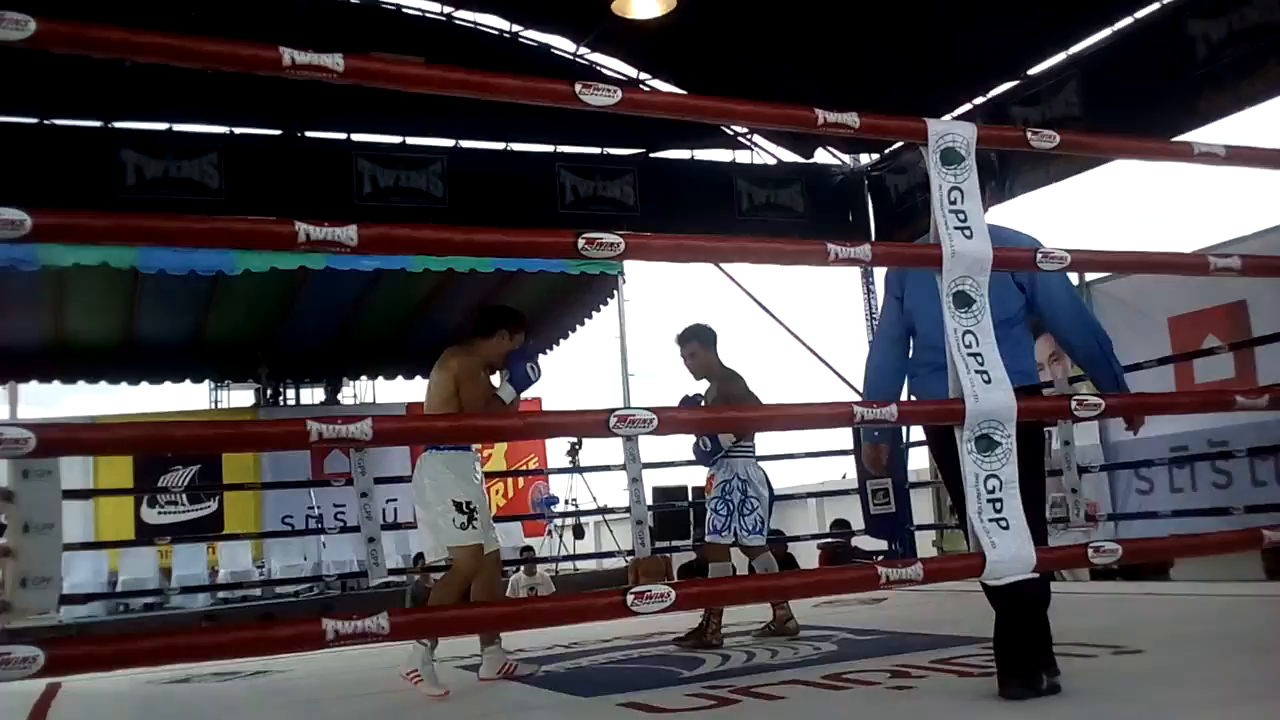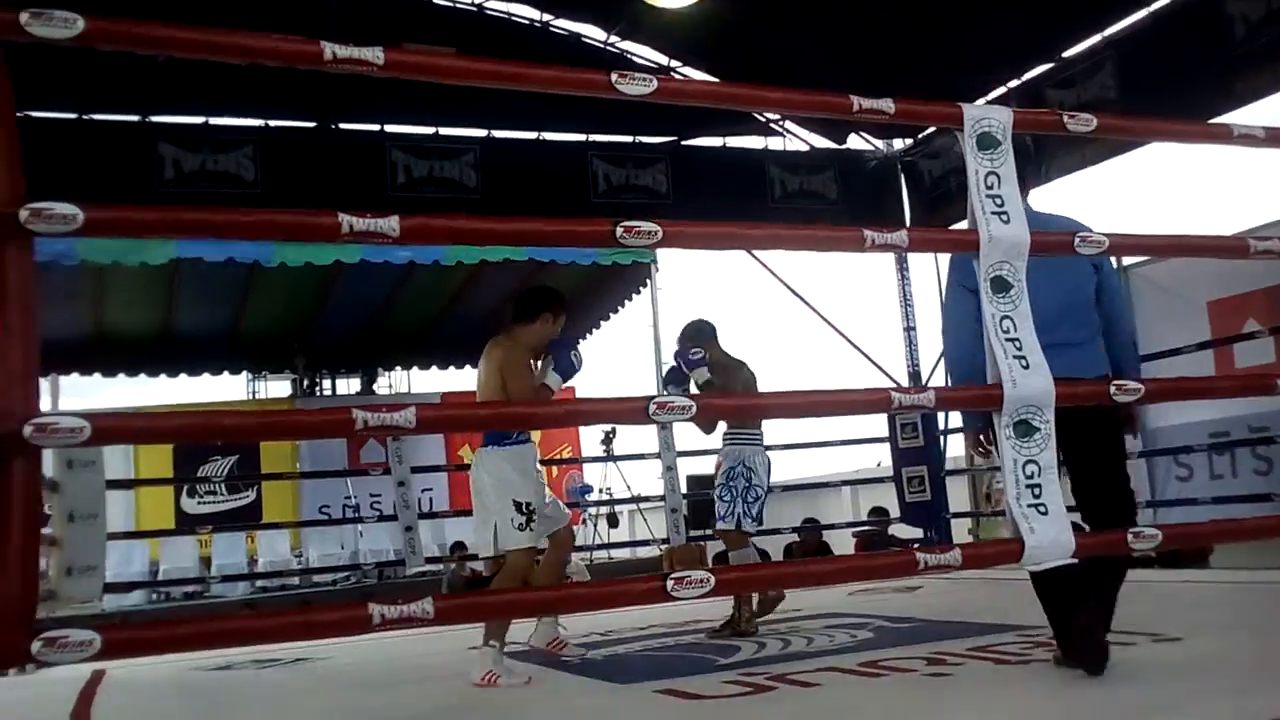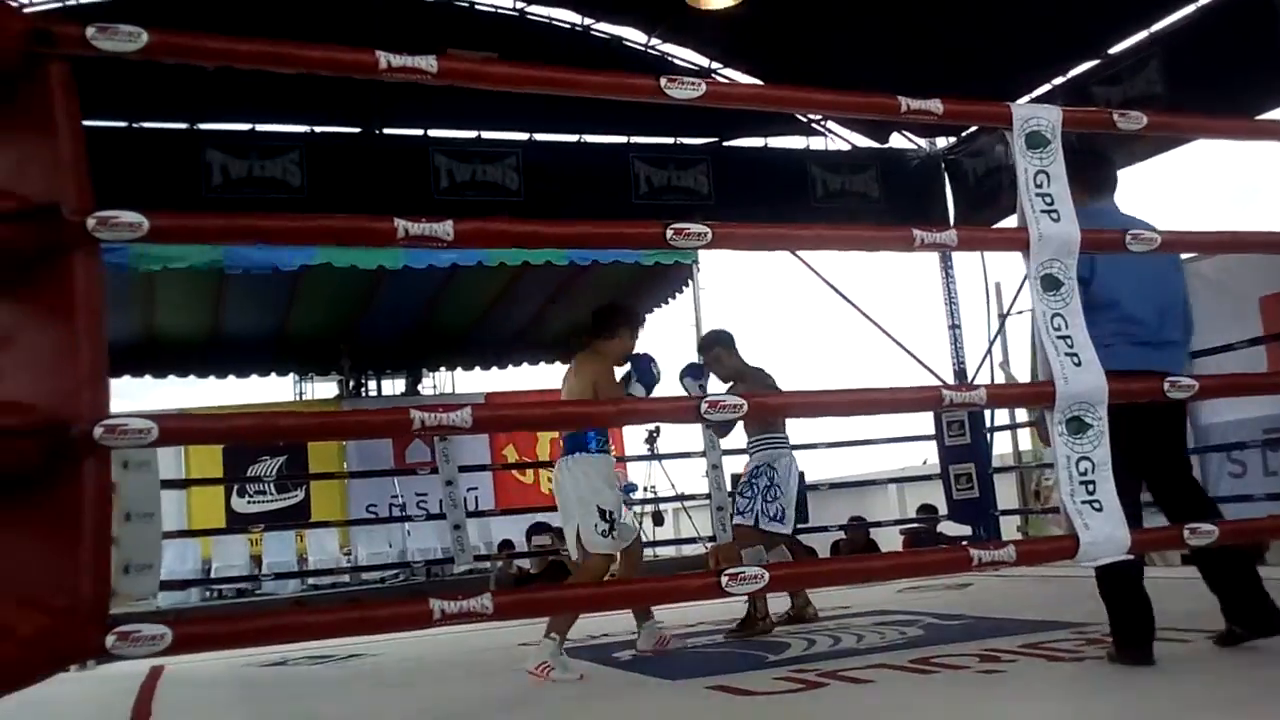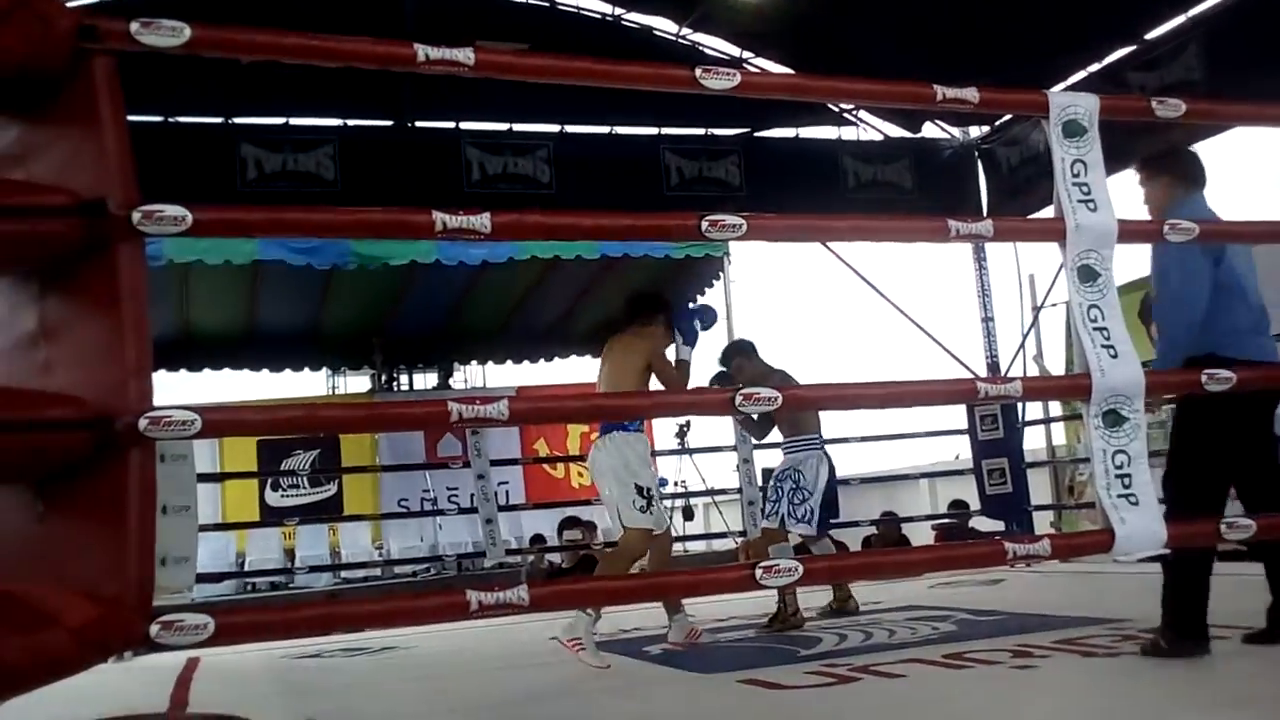
dt=0.3s
person 1, frame 1
left shoulder: (909, 263)
right shoulder: (1018, 249)
left elbow: (888, 349)
right elbow: (1074, 323)
left wrist: (877, 429)
right wrist: (1114, 387)
right knee: (1023, 530)
left ankle: (1026, 656)
right ankle: (1026, 665)
person 1, frame 2
left shoulder: (970, 252)
right shoulder: (1079, 236)
left elbow: (961, 342)
right elbow: (1118, 320)
left wrist: (973, 417)
right wrist: (1130, 389)
right knee: (1112, 512)
left ankle: (1076, 638)
right ankle: (1089, 623)
person 1, frame 3
right shoulder: (1157, 238)
right elbow: (1182, 318)
left hip: (1113, 386)
right hip: (1170, 384)
right knee: (1187, 501)
left ankle: (1132, 637)
person 1, frame 4
left shoulder: (1180, 229)
left elbow: (1183, 308)
left wrist: (1161, 376)
left hip: (1217, 372)
left knee: (1190, 501)
left ankle: (1183, 628)
person 2, frame 1
left shoulder: (468, 364)
right shoulder: (467, 360)
left elbow: (480, 413)
right elbow: (479, 417)
left wrist: (503, 383)
right wrist: (511, 387)
left hip: (459, 467)
right hip: (445, 467)
left knee: (489, 561)
right knee: (466, 561)
left ankle: (492, 656)
right ankle: (421, 657)
person 2, frame 2
left shoulder: (513, 351)
right shoulder: (511, 348)
right elbow: (526, 406)
left wrist: (548, 369)
right wrist: (557, 374)
left hip: (517, 461)
right hip: (503, 460)
left knee: (562, 534)
right knee: (521, 560)
left ankle: (546, 629)
right ankle: (489, 660)
person 2, frame 3
left shoulder: (586, 363)
right shoulder: (598, 363)
left wrist: (633, 382)
right wrist: (639, 387)
left hip: (590, 468)
right hip: (586, 468)
left knee: (630, 548)
right knee: (596, 562)
left ankle: (648, 630)
right ankle: (548, 651)
person 2, frame 4
left shoulder: (616, 346)
right shoulder: (646, 341)
right elbow: (677, 388)
right wrist: (686, 343)
left hip: (614, 446)
right hip: (624, 445)
left knee: (661, 537)
right knee: (637, 540)
left ankle: (678, 623)
right ankle: (580, 624)
person 3, frame 1
left shoulder: (730, 382)
right shoulder: (713, 389)
left wrist: (726, 438)
left hip: (738, 471)
right hip: (730, 472)
left knee: (715, 545)
right knee: (753, 546)
left ankle: (710, 628)
right ankle: (782, 617)
person 3, frame 2
left shoulder: (736, 371)
right shoulder: (714, 379)
right elbow: (709, 426)
left wrist: (698, 373)
right wrist: (681, 396)
left hip: (744, 458)
right hip: (734, 459)
left knee: (731, 532)
right knee: (735, 534)
left ankle: (743, 616)
right ankle: (767, 590)
person 3, frame 3
left shoulder: (758, 378)
right shoulder: (738, 389)
right elbow: (721, 430)
left wrist: (704, 396)
right wrist: (699, 397)
left hip: (772, 461)
right hip: (765, 463)
left knee: (745, 532)
right knee: (770, 536)
left ankle: (758, 614)
right ankle: (801, 605)
person 3, frame 4
left shoulder: (777, 380)
right shoulder: (774, 387)
right elbow: (760, 432)
left hip: (803, 461)
right hip: (812, 461)
left knee: (773, 529)
right knee: (812, 531)
left ankle: (789, 609)
right ankle: (843, 596)
